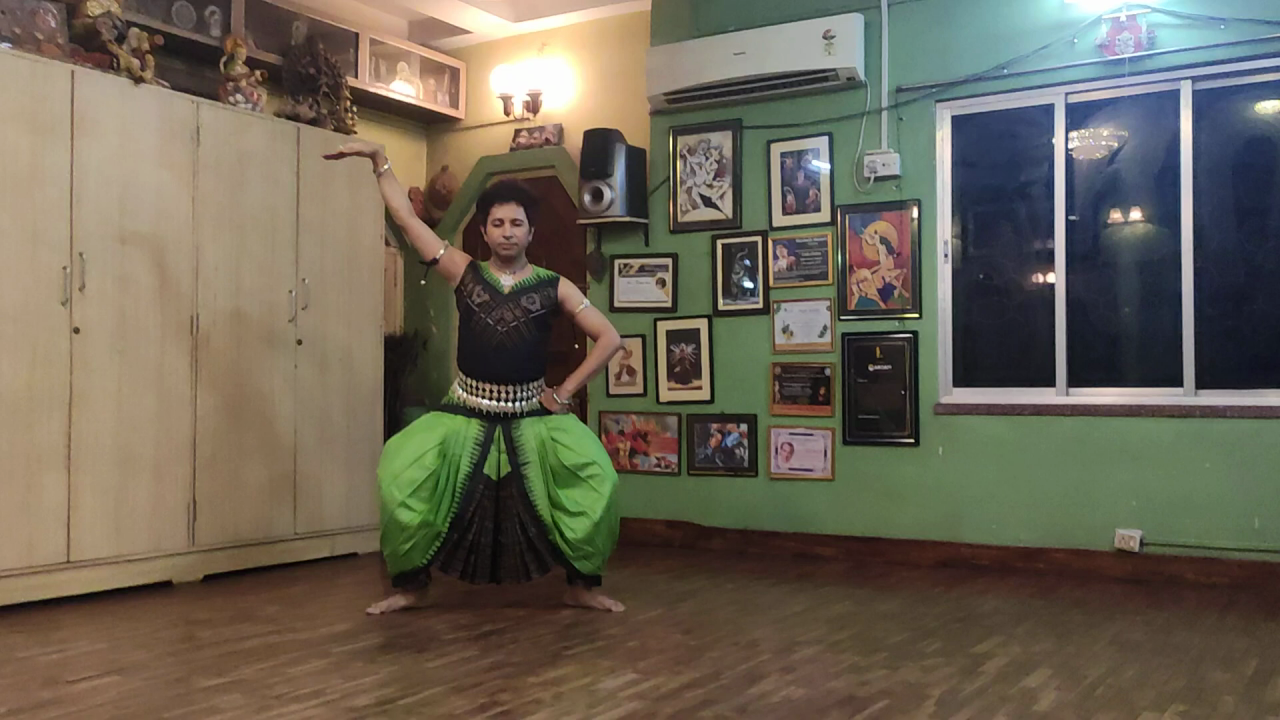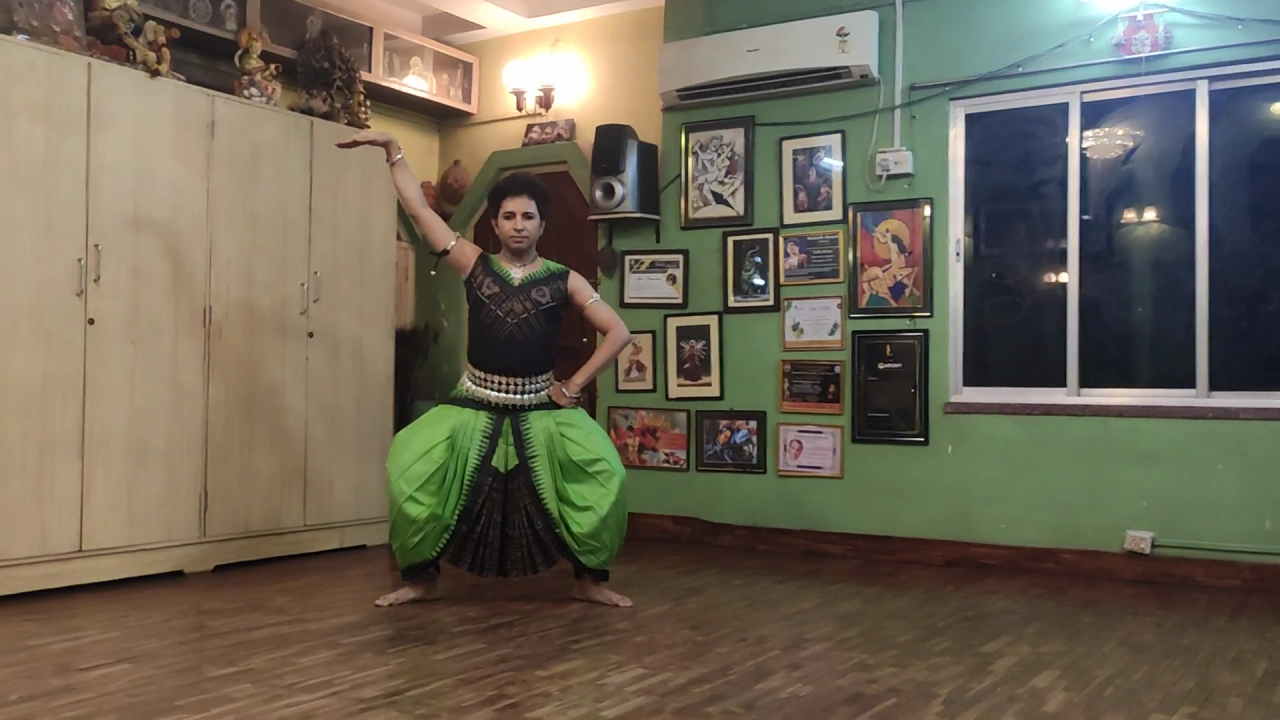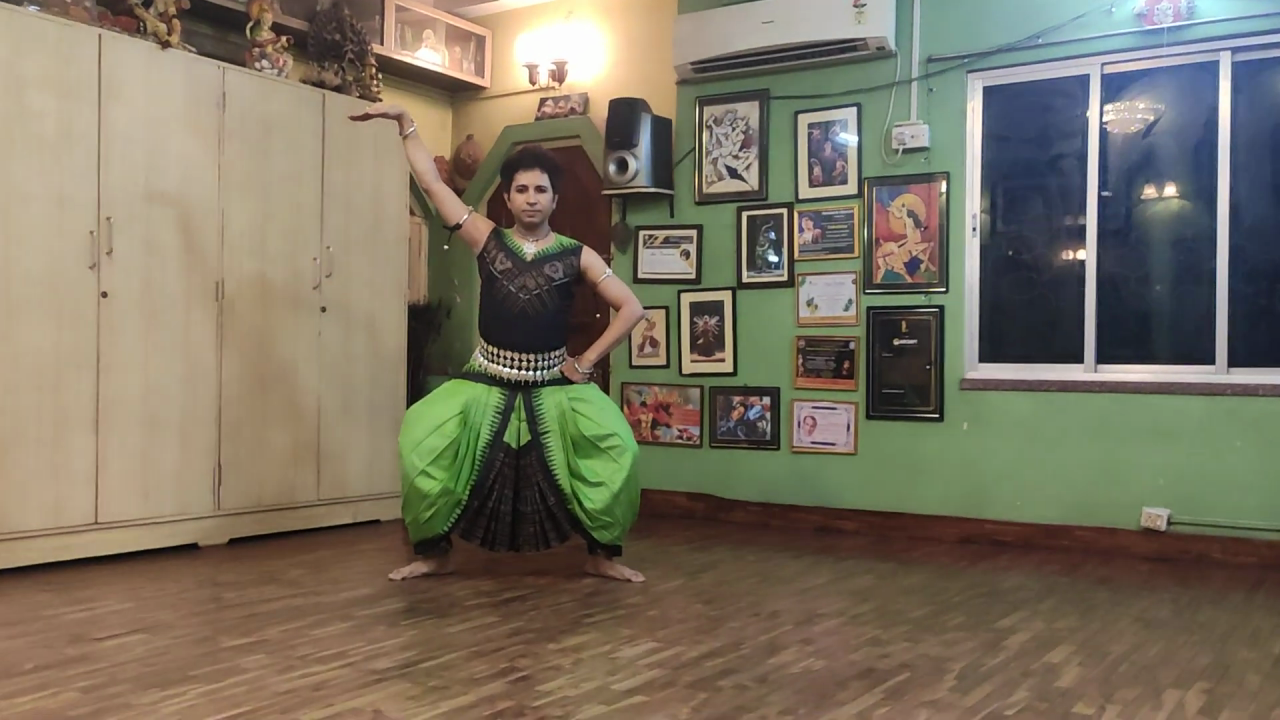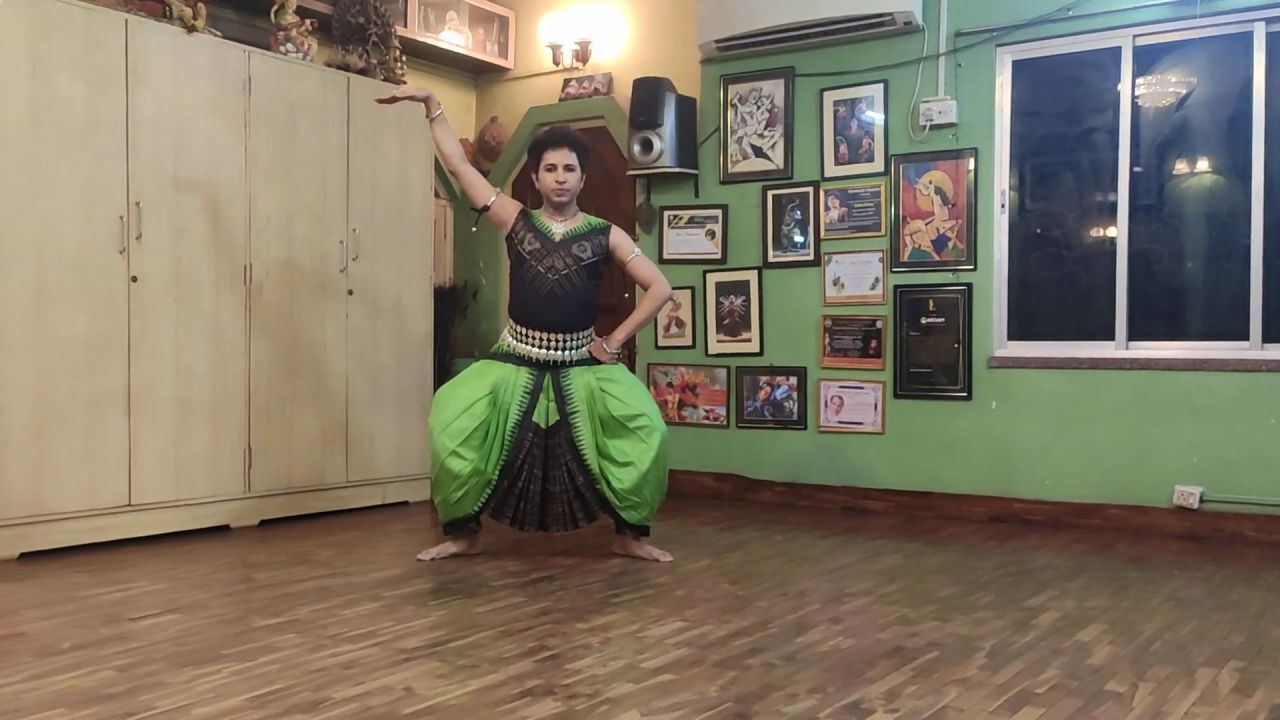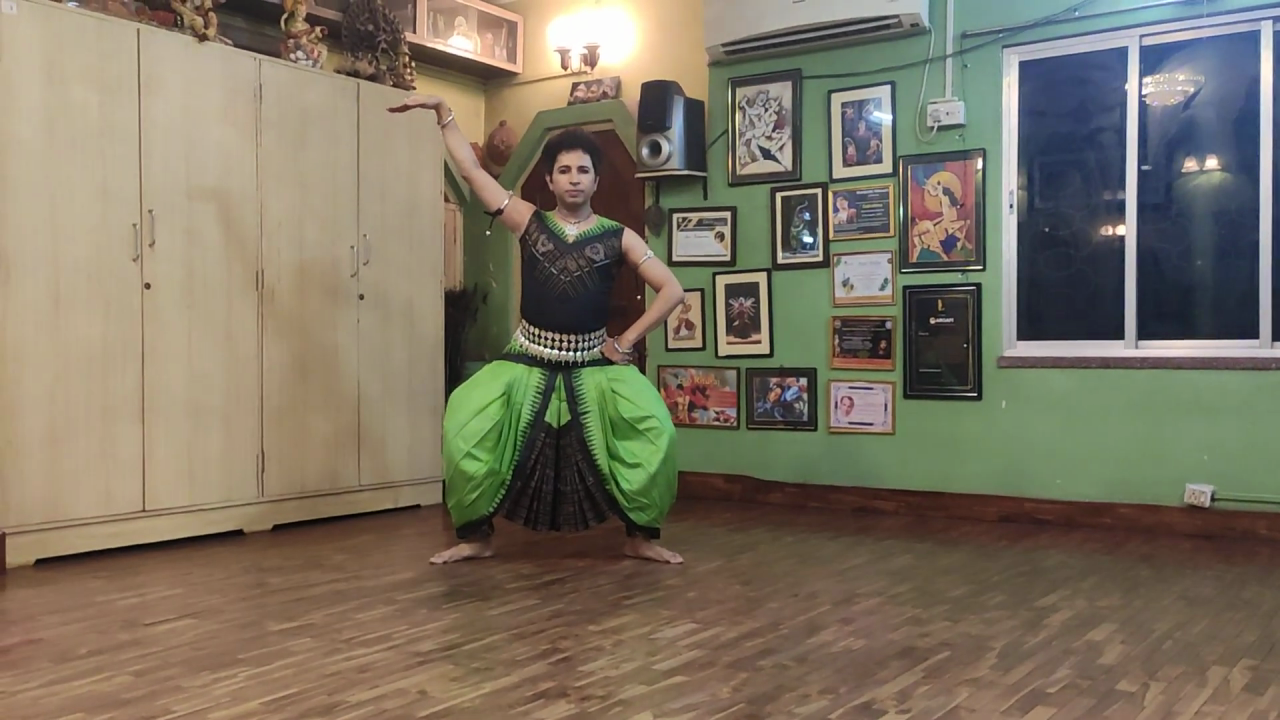
dt=1s
person 1, frame 1
left shoulder: (554, 287)
right shoulder: (464, 274)
left elbow: (609, 338)
right elbow: (406, 218)
left wrist: (565, 391)
right wrist: (378, 158)
left hip: (533, 416)
right hip: (466, 414)
left knee: (596, 477)
right knee: (400, 472)
left ankle: (582, 584)
right ankle: (411, 584)
person 1, frame 2
left shoulder: (564, 281)
right shoulder: (474, 266)
left elbow: (618, 333)
right elbow: (419, 209)
left wrist: (574, 385)
right wrist: (392, 149)
left hip: (541, 407)
right hip: (475, 405)
left knee: (605, 472)
right knee: (408, 465)
left ankle: (590, 579)
right ankle: (421, 577)
person 1, frame 3
left shoulder: (577, 256)
right shoulder: (487, 240)
left elbow: (631, 309)
right elbow: (432, 183)
left wrist: (586, 362)
right wrist: (405, 121)
left hip: (553, 383)
right hip: (487, 381)
left knee: (617, 447)
right knee: (421, 439)
left ankle: (602, 554)
right ankle: (434, 551)
person 1, frame 4
left shoulder: (605, 235)
right shoulder: (516, 221)
left elbow: (660, 288)
right elbow: (459, 165)
left wrist: (615, 341)
right wrist: (432, 104)
left hip: (582, 364)
right hip: (516, 361)
left knee: (646, 428)
right knee: (450, 421)
left ankle: (630, 534)
right ankle: (463, 532)
person 1, frame 5
left shoulder: (619, 238)
right shoulder: (529, 222)
left elbow: (672, 290)
right elbow: (471, 169)
left wrist: (627, 341)
right wrist: (443, 111)
left hip: (594, 364)
right hip: (529, 362)
left knee: (655, 429)
right knee: (465, 423)
left ankle: (641, 535)
right ankle: (476, 534)
